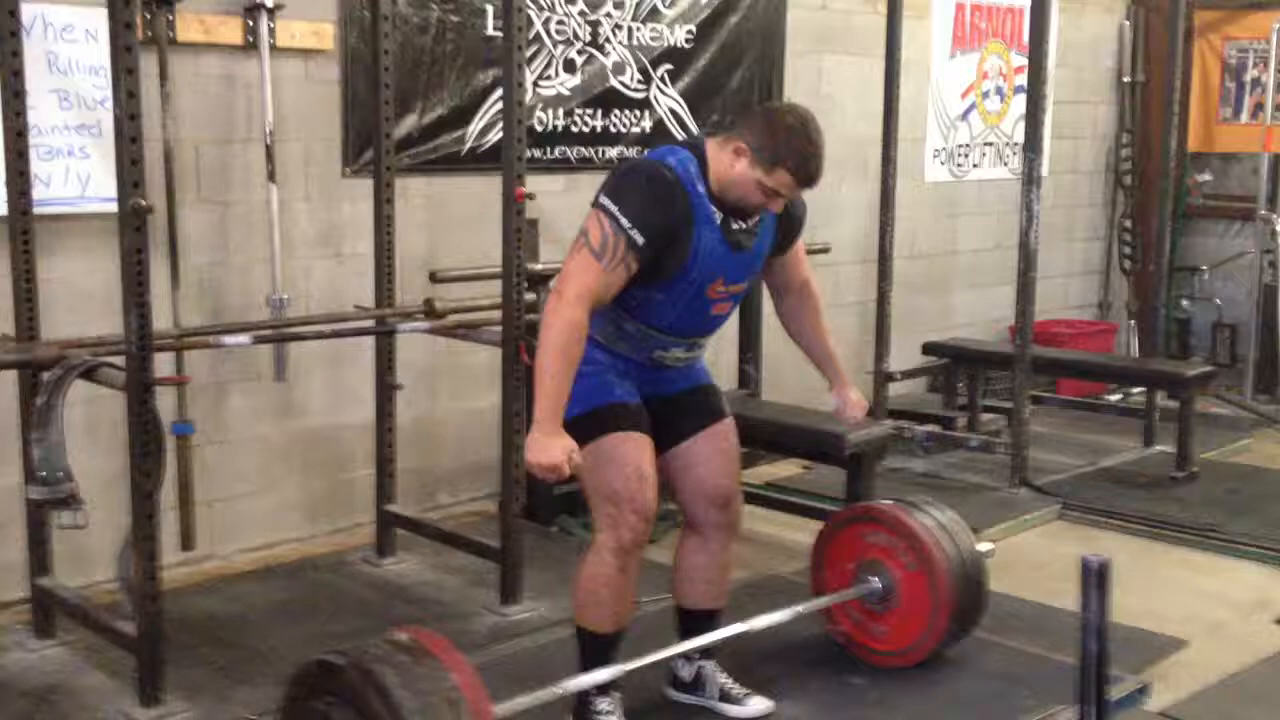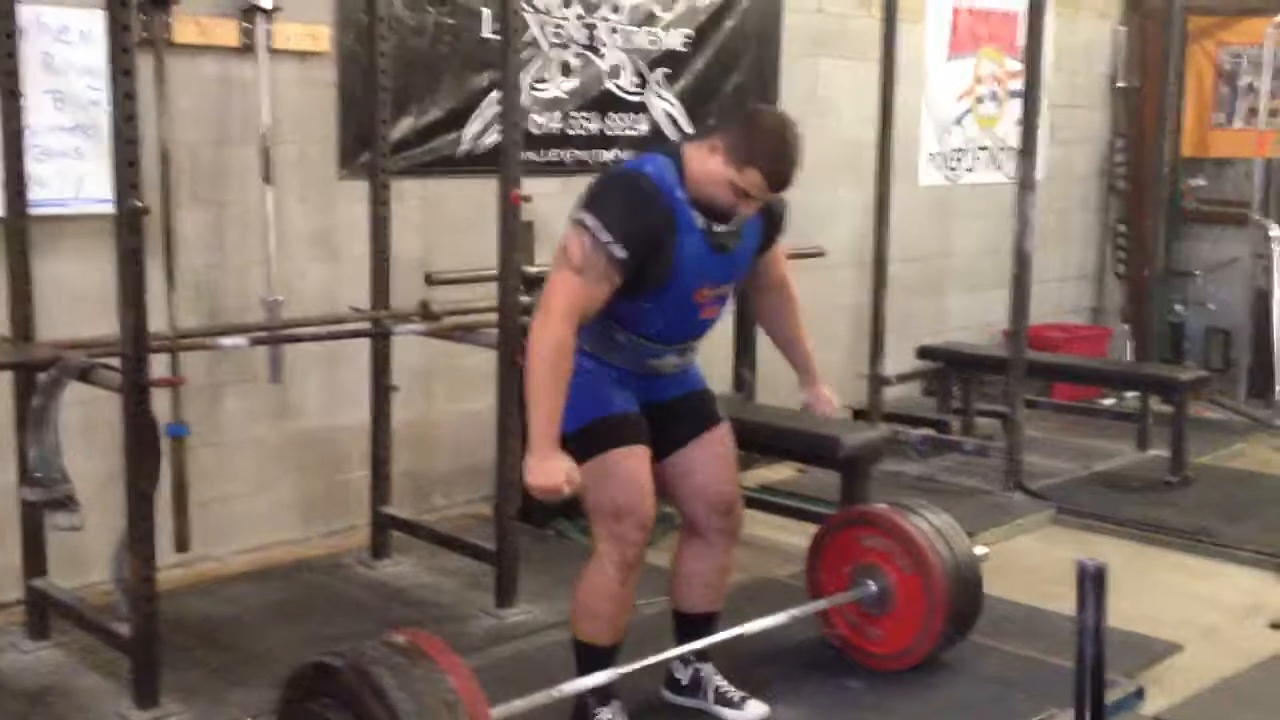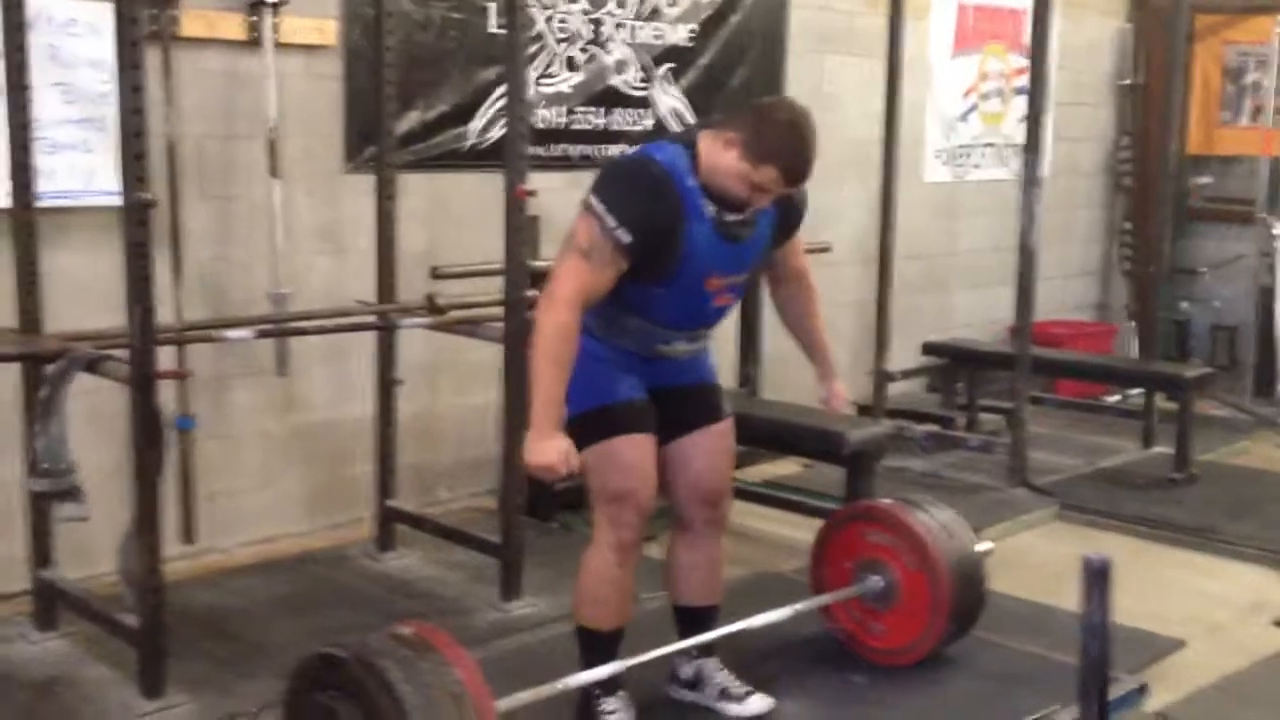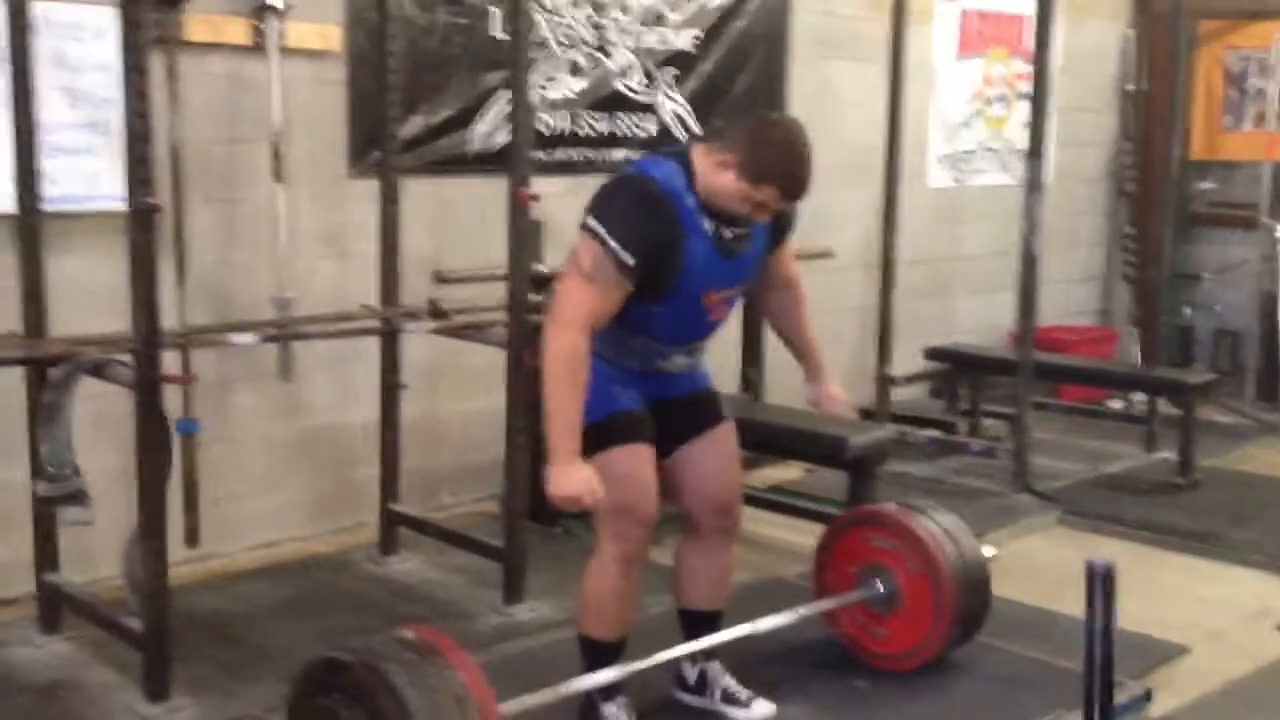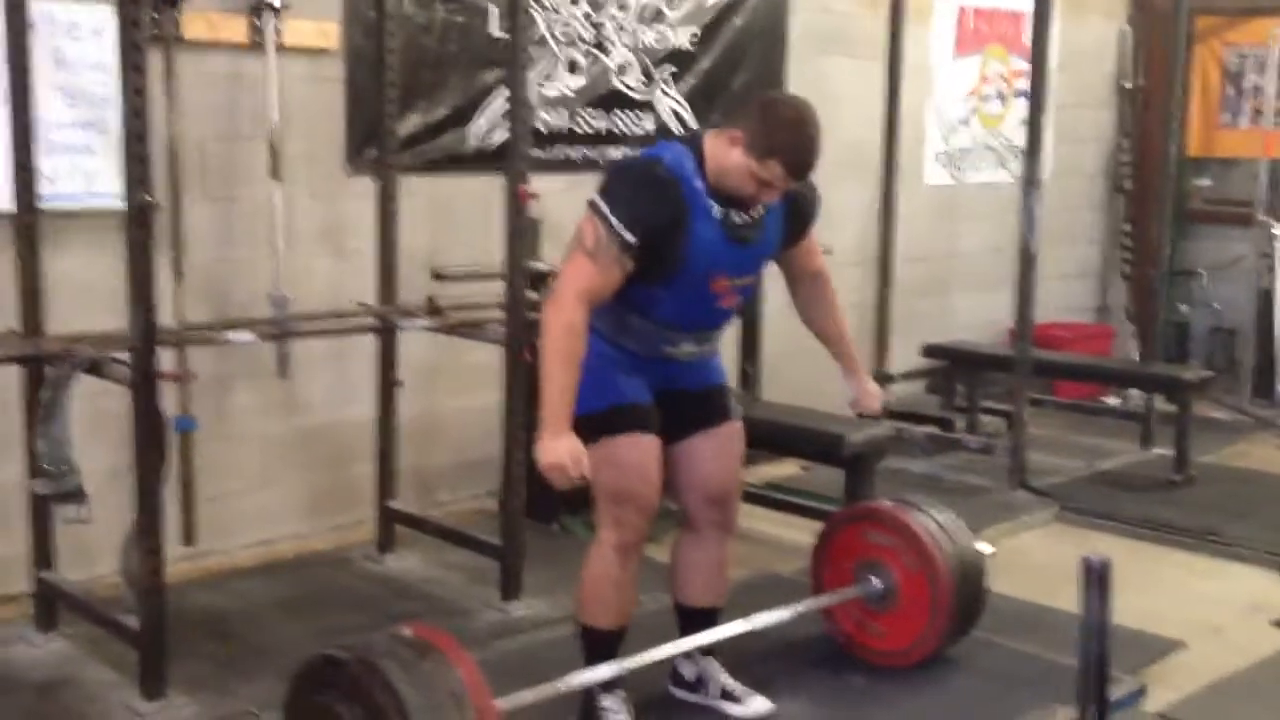
dt=0.4s
person 1, frame 1
left shoulder: (778, 207)
right shoulder: (654, 190)
left elbow: (794, 291)
right elbow: (570, 301)
left wrist: (838, 381)
right wrist: (546, 427)
left hip: (675, 366)
right hip: (601, 364)
left knee: (717, 513)
right knee: (628, 525)
left ankle: (693, 668)
person 1, frame 2
left shoulder: (756, 205)
right shoulder: (632, 199)
left elbow: (772, 290)
right elbow: (555, 316)
left wrist: (810, 380)
right wrist: (544, 448)
left hip: (669, 371)
right hip: (594, 373)
left knee: (717, 518)
right knee: (626, 537)
person 1, frame 3
left shoulder: (776, 196)
right shoulder: (645, 185)
left elbow: (791, 280)
right elbow: (561, 302)
left wrist: (826, 372)
right wrist: (545, 428)
left hip: (682, 359)
right hip: (606, 359)
left knee: (706, 512)
right knee: (624, 523)
left ankle: (696, 666)
person 1, frame 4
left shoulder: (766, 206)
right shoulder: (642, 204)
left elbow: (779, 285)
right elbow: (568, 326)
left wrist: (816, 373)
right wrist: (565, 458)
left hip: (676, 370)
right hip: (602, 371)
left knee: (718, 516)
right knee: (628, 533)
left ankle: (698, 670)
person 1, frame 5
left shoulder: (786, 197)
right shoulder: (651, 186)
left elbow: (810, 280)
right elbow: (568, 301)
left wrist: (854, 372)
right wrist: (555, 428)
left hip: (690, 361)
right hip: (614, 360)
left knee: (714, 513)
right knee: (627, 525)
left ankle: (695, 667)
